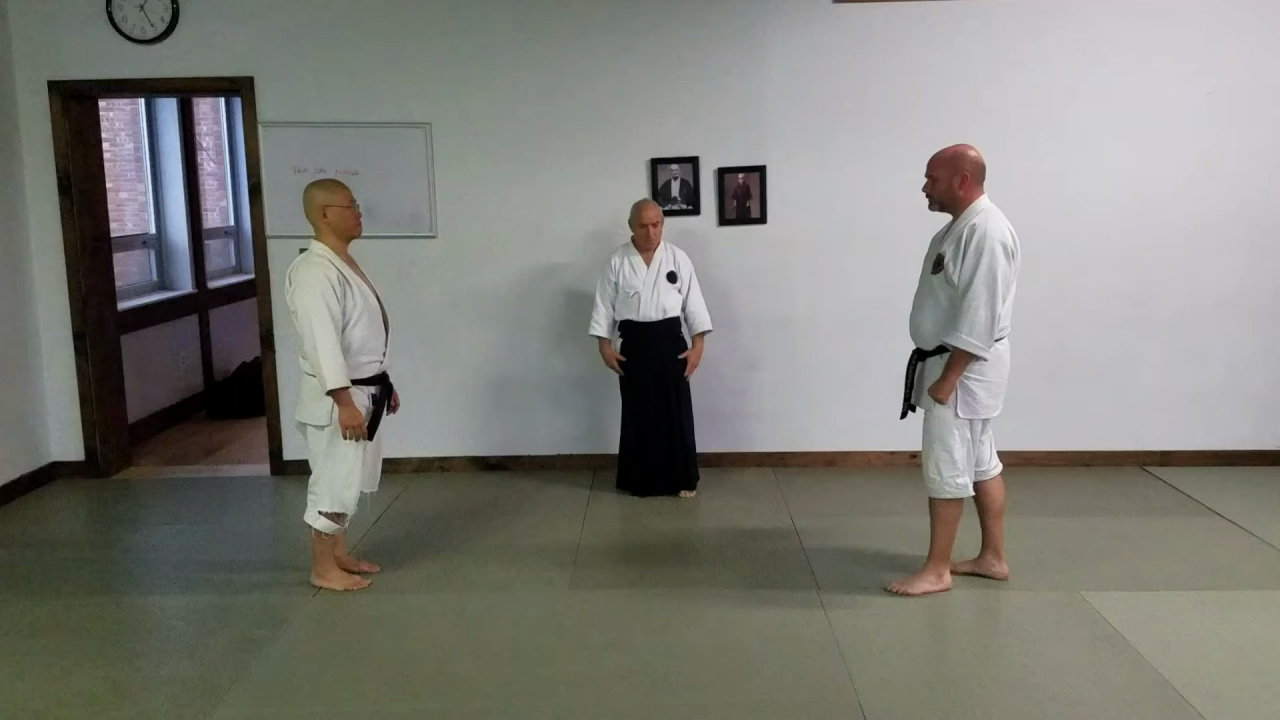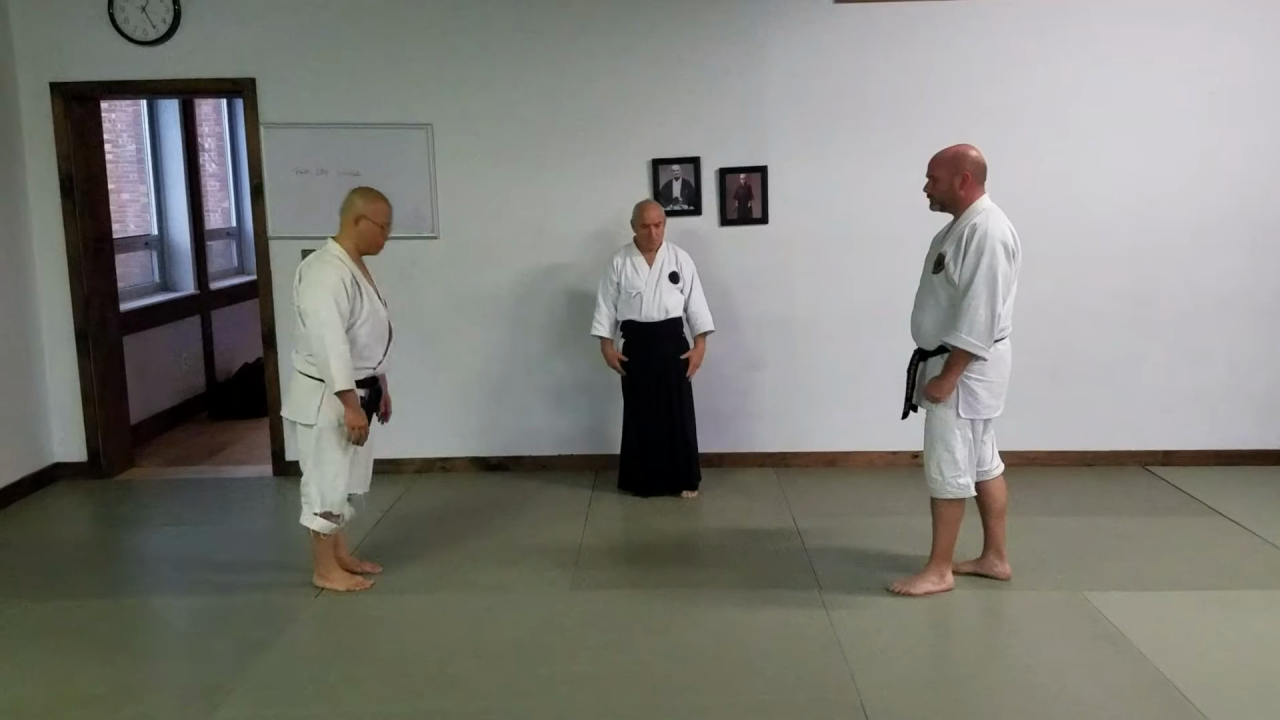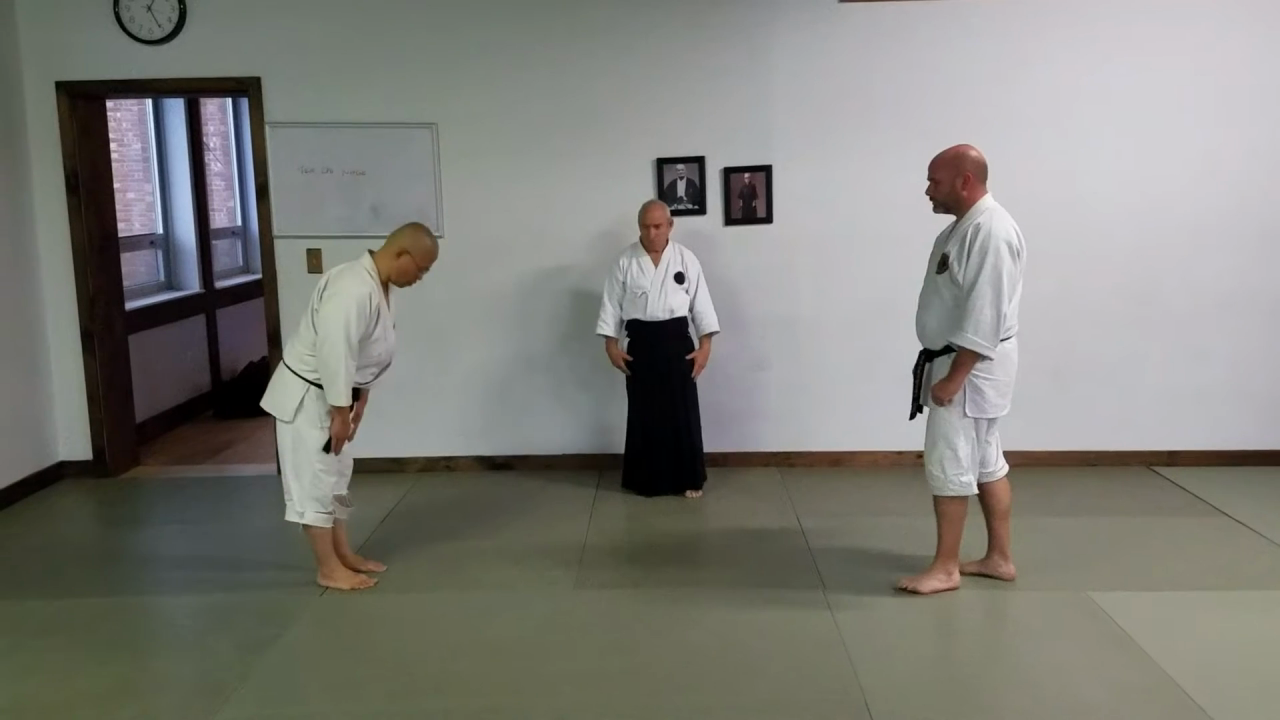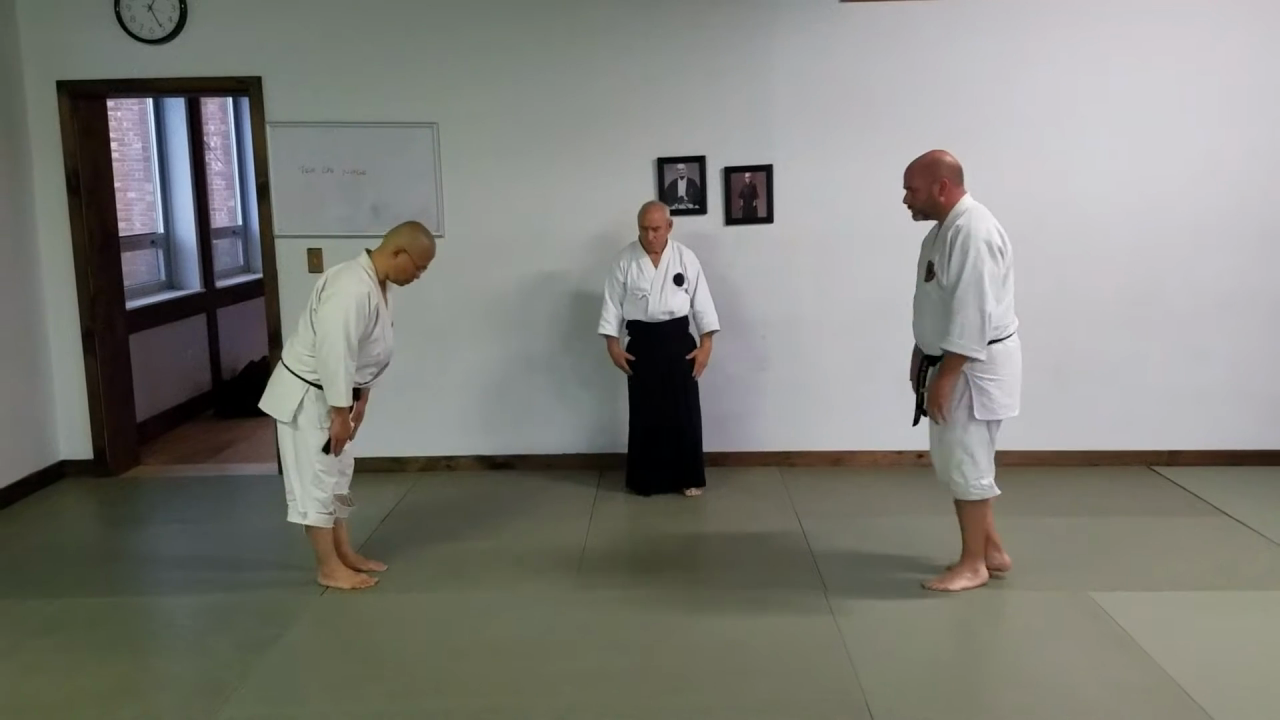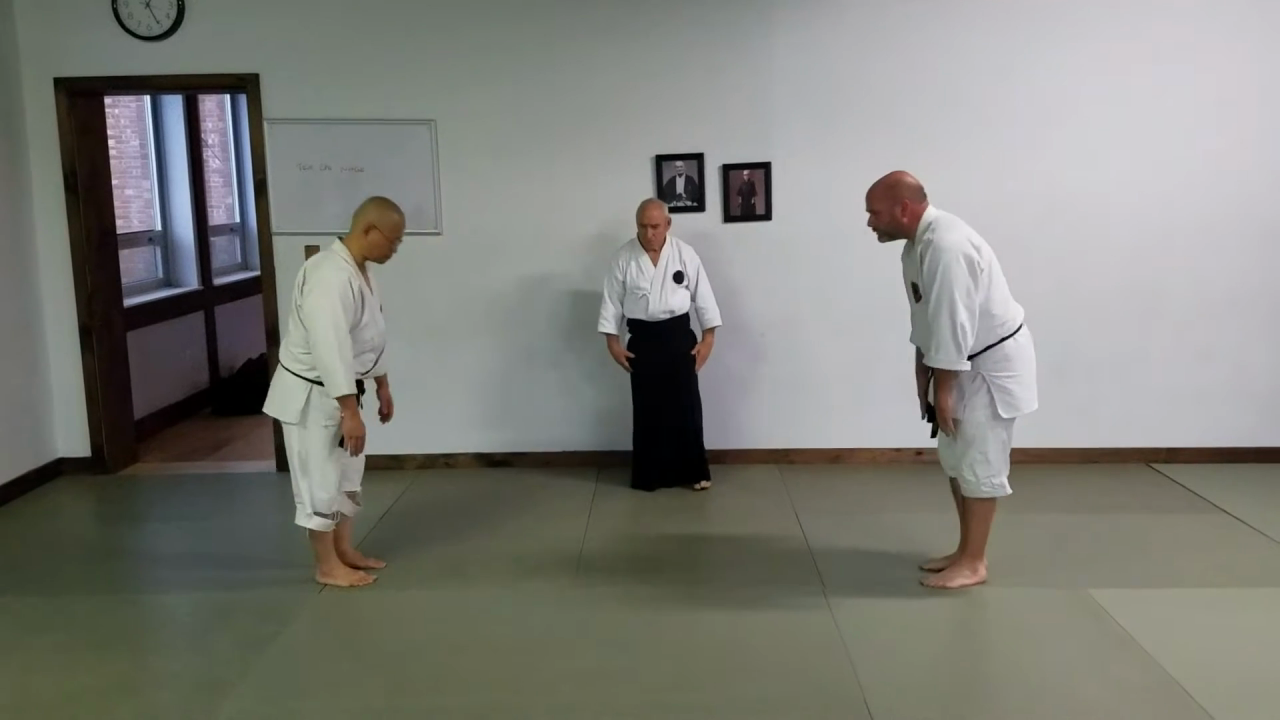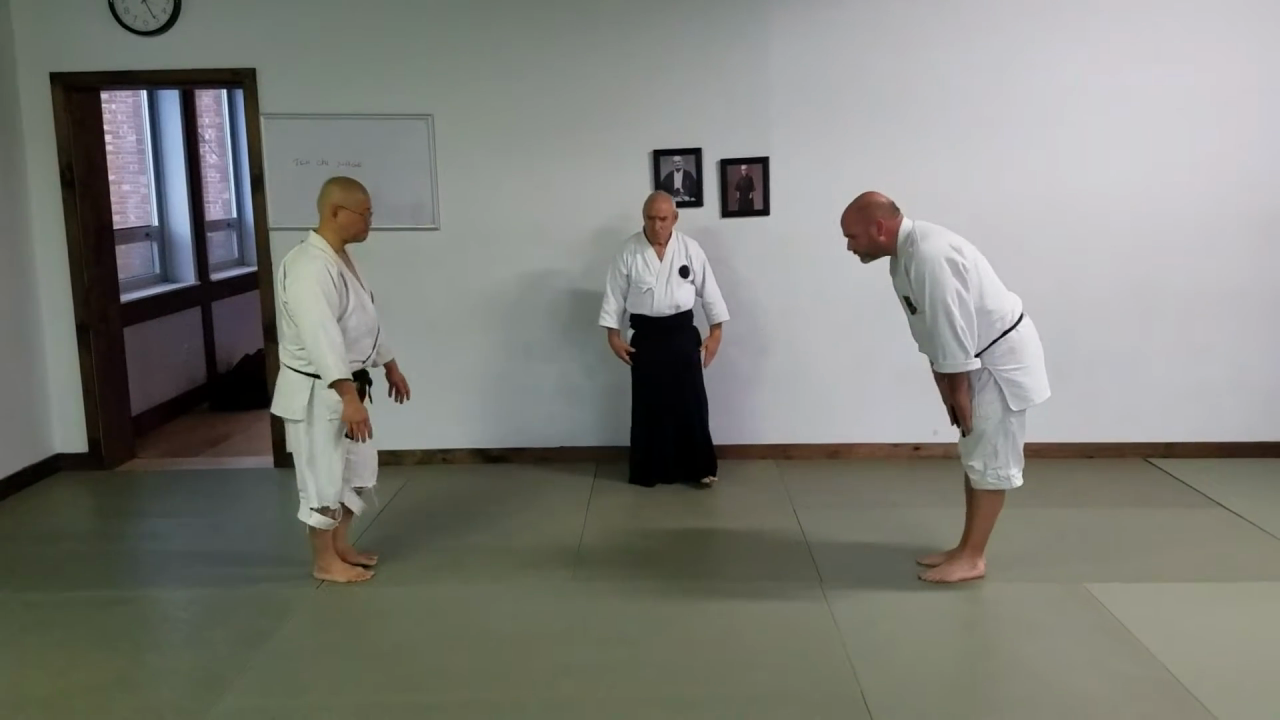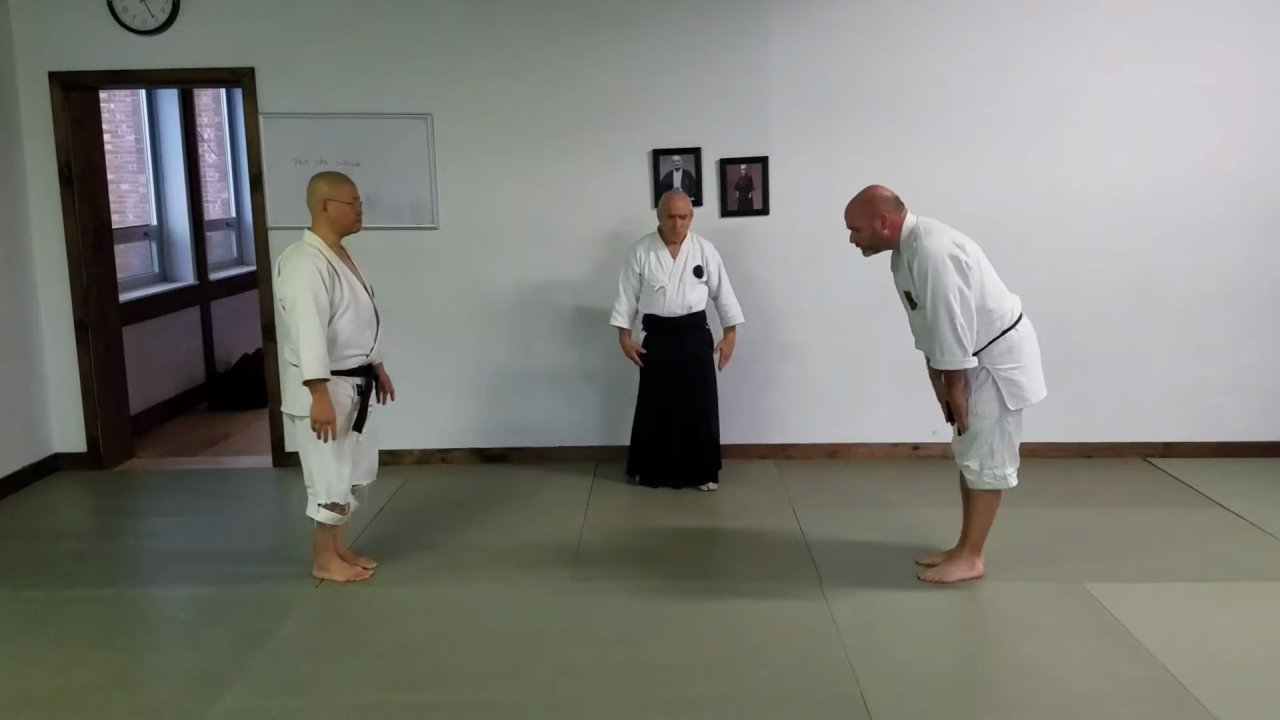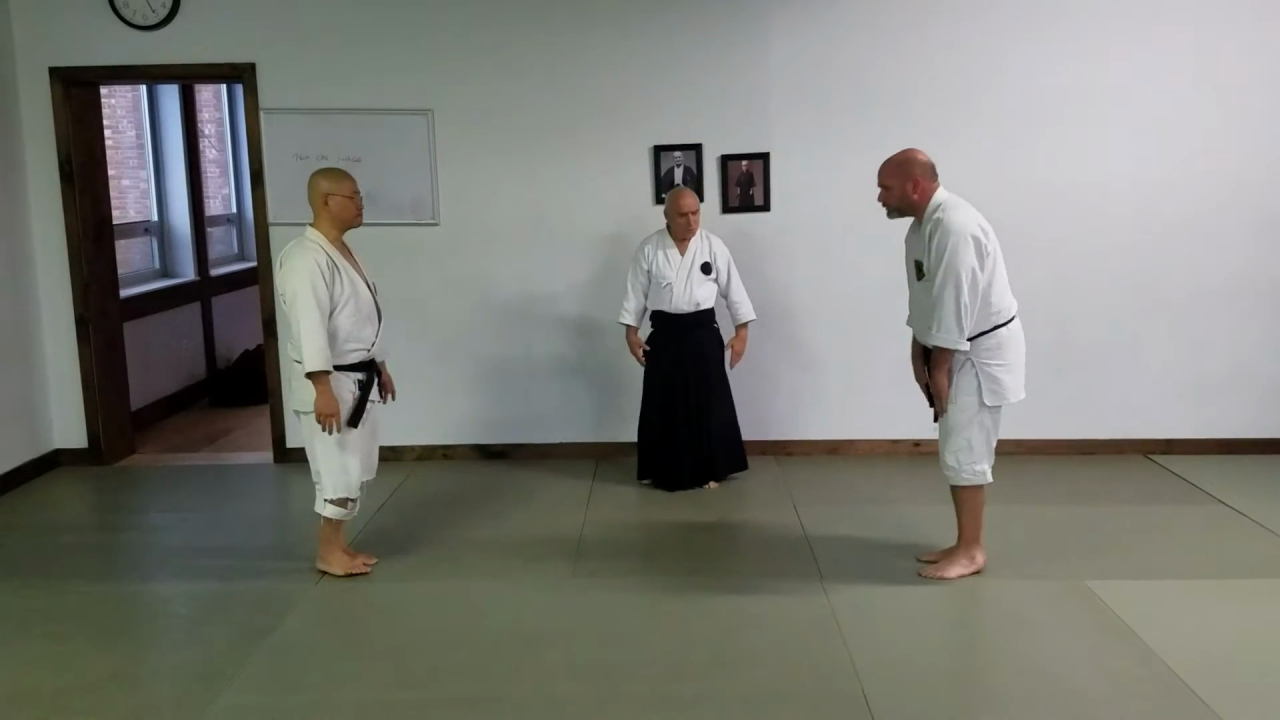
dt=0.3s
person 1, frame 1
left shoulder: (986, 231)
right shoulder: (962, 225)
left elbow: (980, 317)
left wrist: (949, 377)
left hip: (964, 367)
right hip: (952, 363)
left knee: (945, 466)
right knee: (980, 461)
left ankle: (937, 569)
right ankle: (993, 557)
person 1, frame 2
left shoulder: (986, 231)
right shoulder: (965, 225)
left elbow: (979, 318)
left wrist: (947, 376)
right wrist: (942, 370)
left hip: (964, 368)
right hip: (953, 363)
left knee: (947, 466)
right knee: (982, 461)
left ankle: (939, 569)
right ankle: (995, 557)
person 1, frame 3
left shoulder: (991, 230)
right shoulder: (965, 225)
left elbow: (985, 317)
left wrist: (953, 378)
right wrist: (941, 368)
left hip: (972, 367)
right hip: (956, 363)
left knee: (948, 465)
right knee: (984, 462)
left ankle: (946, 566)
right ankle: (999, 558)
person 1, frame 4
left shoulder: (973, 232)
right shoulder: (947, 228)
left elbow: (971, 318)
left wrist: (943, 379)
right wrist: (921, 358)
left hip: (976, 369)
right hip: (954, 365)
left knee: (966, 466)
right knee: (955, 460)
left ankle: (973, 565)
right ankle: (992, 550)
person 1, frame 5
left shoulder: (945, 245)
right shoulder: (919, 241)
left elbow: (952, 324)
right elbow: (928, 320)
left wrist: (943, 392)
right wrist: (924, 376)
left hip: (994, 364)
right hip: (974, 362)
left knee: (980, 465)
right knee: (958, 459)
left ankle: (972, 563)
right ankle: (966, 552)
person 1, frame 6
left shoulder: (928, 255)
right shoulder: (906, 251)
left elbow: (952, 329)
right elbow: (933, 329)
left wrist: (958, 392)
right wrist: (948, 388)
left hip: (1001, 356)
right hip: (981, 356)
left knee: (991, 458)
right knee: (977, 454)
left ankle: (972, 557)
right ankle: (966, 548)
person 1, frame 7
left shoulder: (931, 250)
right shoulder: (907, 248)
left elbow: (951, 326)
right elbow: (929, 325)
left wrist: (956, 388)
right wrist: (938, 381)
left hip: (998, 357)
right hip: (979, 356)
left knee: (987, 458)
right knee: (970, 454)
left ankle: (971, 557)
right ankle: (965, 547)
person 1, frame 8
left shoulder: (953, 226)
right shoulder: (924, 224)
left elbow: (954, 307)
right elbow: (924, 301)
left wrist: (940, 370)
right wrist: (919, 357)
left hip: (983, 352)
right hip: (964, 351)
left knee: (963, 453)
right knee: (961, 449)
left ankle: (969, 551)
right ankle: (967, 545)
person 2, frame 1
left shoulder: (345, 263)
right shoulder: (313, 272)
right elbow: (322, 342)
left wrist: (384, 383)
right wrist: (345, 403)
left hip: (363, 390)
right hip: (337, 397)
left knee: (348, 479)
right knee: (334, 481)
left ankle: (337, 555)
right ankle: (323, 569)
person 2, frame 2
left shoulder: (355, 266)
right shoulder: (324, 272)
left elbow: (371, 335)
right elbow: (330, 343)
left wrist: (380, 386)
right wrist: (350, 404)
left hip: (355, 392)
right hip: (325, 397)
left knee: (346, 479)
right knee: (326, 481)
left ankle: (340, 555)
right ankle: (324, 569)
person 2, frame 3
left shoulder: (379, 285)
right shoulder: (353, 289)
left elbow: (368, 354)
right elbow: (336, 354)
left wrist: (358, 401)
right wrist: (340, 413)
left hip: (330, 394)
right hip: (306, 395)
left knee: (334, 476)
right knee: (313, 481)
left ankle: (344, 554)
right ankle: (328, 569)
person 2, frame 4
left shoulder: (377, 284)
right shoulder: (351, 288)
left elbow: (366, 353)
right elbow: (335, 356)
left wrist: (360, 401)
right wrist: (340, 414)
left hip: (329, 394)
right hip: (306, 396)
left knee: (337, 475)
right knee: (315, 480)
left ankle: (345, 554)
right ankle: (329, 568)
person 2, frame 5
left shoulder: (357, 269)
right shoulder: (331, 276)
left elbow: (370, 335)
right elbow: (332, 348)
left wrist: (382, 385)
right wrist: (351, 412)
left hip: (336, 392)
right hip: (311, 395)
left knee: (345, 475)
right knee: (319, 481)
left ankle: (344, 550)
right ankle: (327, 566)
person 2, frame 6
left shoulder: (339, 258)
right shoulder: (309, 267)
left elbow: (363, 322)
right elbow: (321, 336)
left wrist: (390, 366)
right wrist: (350, 398)
left hip: (344, 386)
right hip: (316, 391)
left knee: (357, 470)
right knee: (324, 476)
left ankle: (340, 546)
right ankle: (325, 561)
person 2, frame 7
left shoulder: (338, 255)
right shoulder: (305, 263)
right elbow: (308, 334)
left wrist: (378, 367)
right wrist: (320, 396)
left hip: (353, 383)
right hip: (325, 387)
left knee: (353, 470)
right knee: (330, 474)
left ankle: (338, 549)
right ankle: (325, 560)
person 2, frame 8
left shoulder: (342, 251)
right shoulder: (306, 258)
right elbow: (309, 328)
left wrist: (380, 367)
right wrist: (323, 390)
left hip: (358, 378)
right hip: (330, 381)
left knee: (355, 467)
right knee: (339, 468)
left ankle: (338, 545)
right ankle: (328, 552)
person 3, frame 1
left shoulder: (677, 258)
right shoulder: (618, 261)
left elbow: (693, 301)
right elbow: (605, 304)
left wrist: (697, 344)
right wrist: (605, 346)
left hip: (670, 341)
right hip: (634, 344)
left knee: (676, 412)
right knee: (638, 414)
left ankle: (682, 479)
right ankle: (639, 480)
person 3, frame 2
left shoulder: (679, 258)
right shoulder: (620, 261)
left elbow: (695, 302)
right elbow: (607, 305)
left wrist: (700, 344)
right wrist: (607, 346)
left hip: (672, 342)
right hip: (636, 345)
left knee: (678, 413)
right knee: (639, 415)
left ankle: (684, 479)
right ankle: (641, 480)
person 3, frame 3
left shoulder: (685, 258)
right shoulder: (626, 260)
left elbow: (700, 302)
right elbow: (612, 304)
left wrist: (705, 345)
right wrist: (612, 345)
left hip: (677, 342)
right hip: (641, 344)
left knee: (683, 412)
right knee: (644, 414)
left ankle: (688, 479)
right ankle: (645, 479)
person 3, frame 4
left shoulder: (685, 257)
right shoulder: (625, 260)
left elbow: (701, 300)
right elbow: (613, 303)
left wrist: (706, 343)
right wrist: (613, 344)
left hip: (678, 340)
right hip: (641, 343)
left knee: (684, 410)
right knee: (644, 414)
left ankle: (688, 477)
right ankle: (646, 479)
person 3, frame 5
left shoulder: (684, 254)
right shoulder: (624, 258)
left elbow: (702, 296)
right elbow: (612, 301)
left wrist: (708, 337)
right wrist: (613, 342)
left hip: (679, 337)
right hip: (643, 340)
left knee: (686, 405)
right knee: (648, 409)
left ankle: (694, 471)
right ankle: (649, 474)
person 3, frame 6
left shoulder: (689, 248)
right shoulder: (628, 251)
left elbow: (708, 290)
right elbow: (615, 295)
left wrist: (716, 332)
right wrist: (614, 335)
left hip: (682, 333)
right hip: (646, 336)
left knee: (690, 402)
right knee: (648, 406)
left ankle: (699, 467)
right ankle: (649, 470)
person 3, frame 7
left shoulder: (704, 249)
right shoulder: (641, 251)
left elbow: (722, 293)
right elbow: (628, 294)
left wrist: (730, 334)
right wrist: (624, 335)
left hip: (695, 335)
right hip: (657, 336)
left knee: (700, 406)
right knee: (654, 406)
left ankle: (702, 472)
right ankle: (650, 470)
person 3, frame 8
left shoulder: (713, 246)
right shoulder: (649, 248)
left elbow: (732, 289)
right elbow: (636, 292)
left wrist: (741, 331)
right wrist: (631, 333)
left hip: (702, 333)
right hip: (664, 334)
left knee: (708, 404)
right knee: (660, 406)
left ankle: (707, 470)
right ankle: (660, 471)
